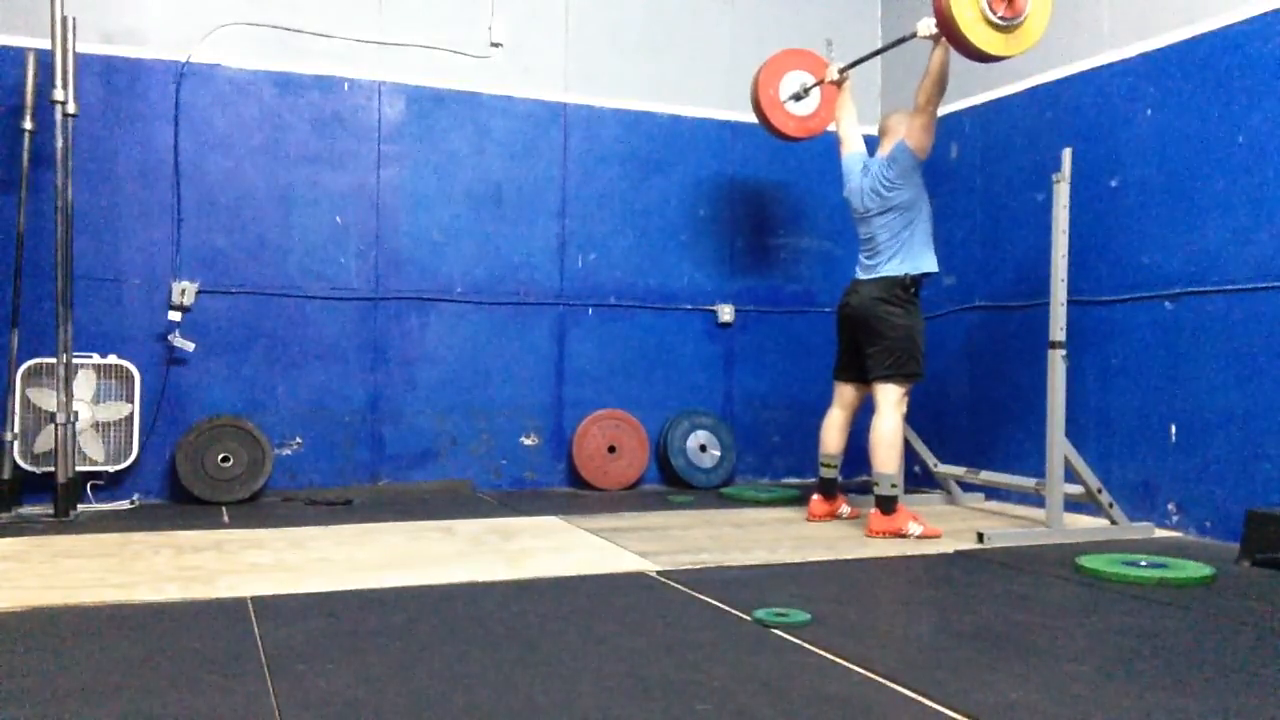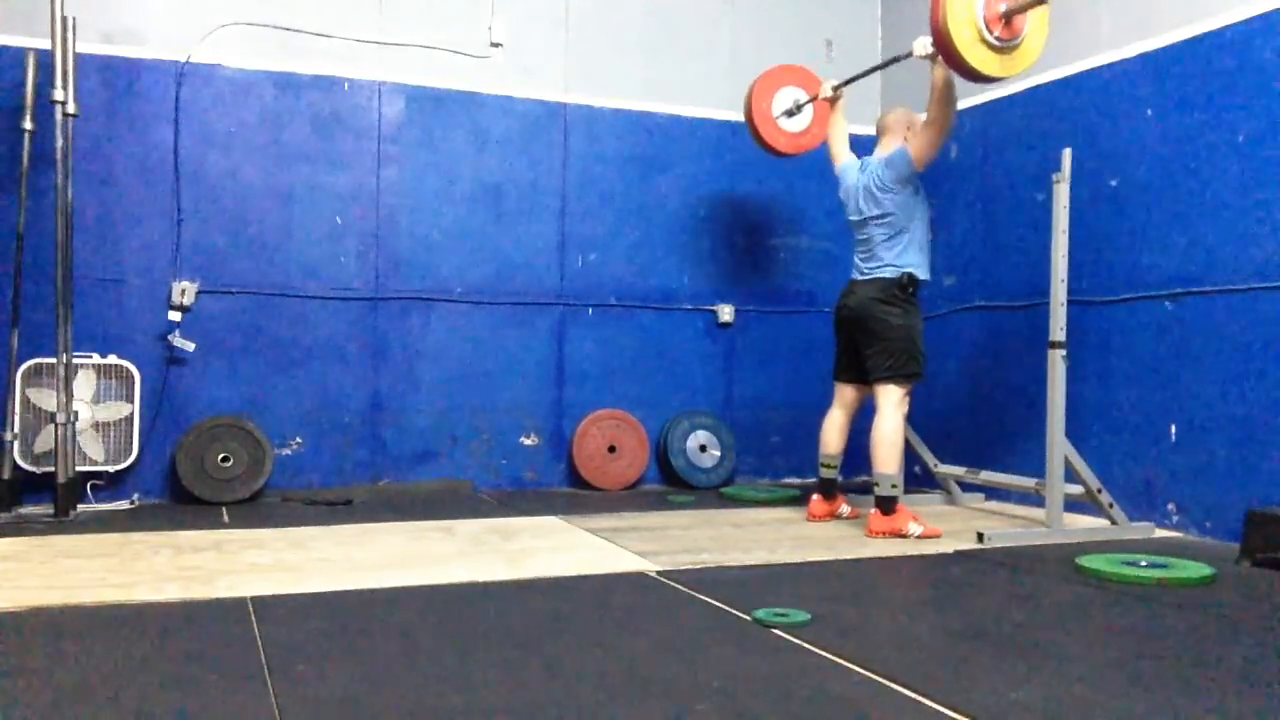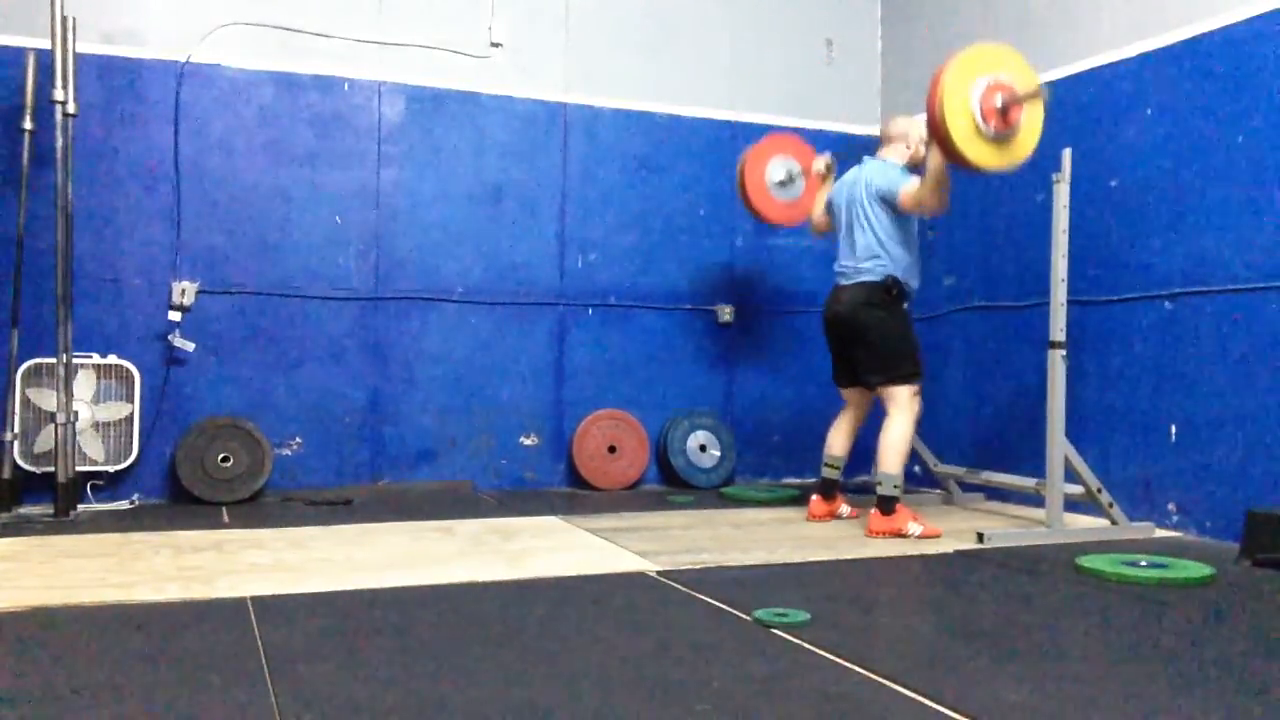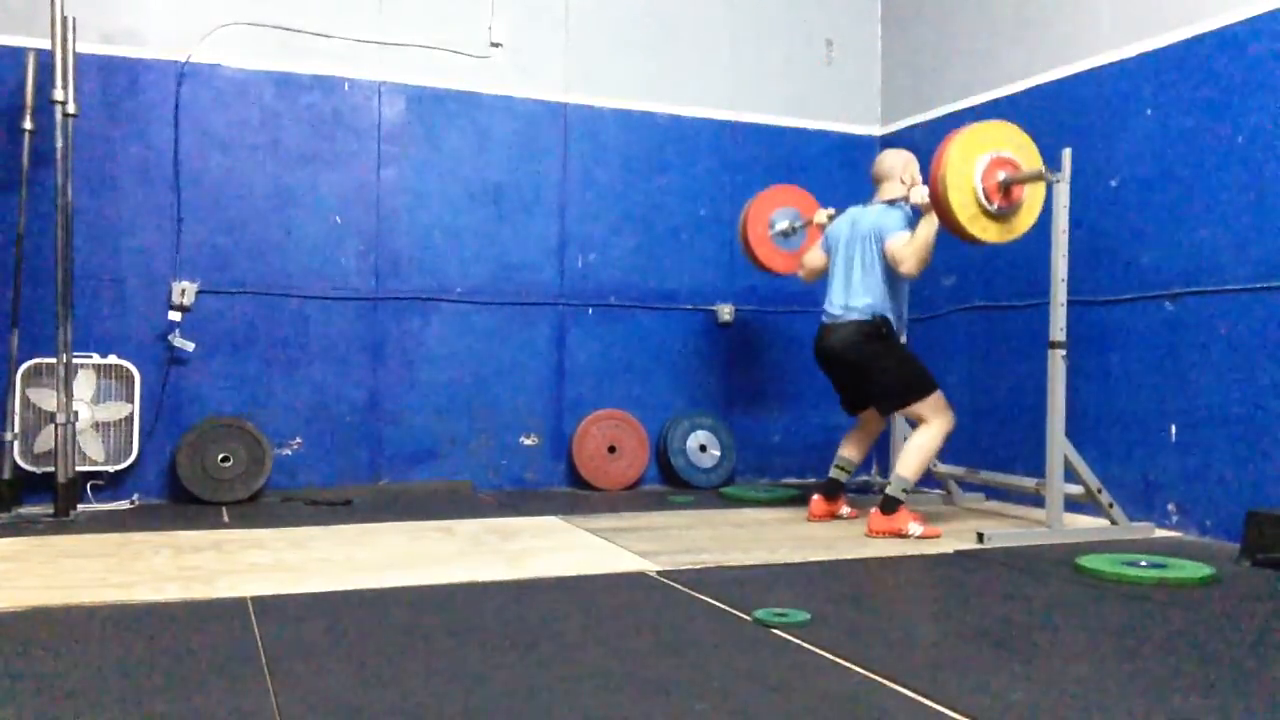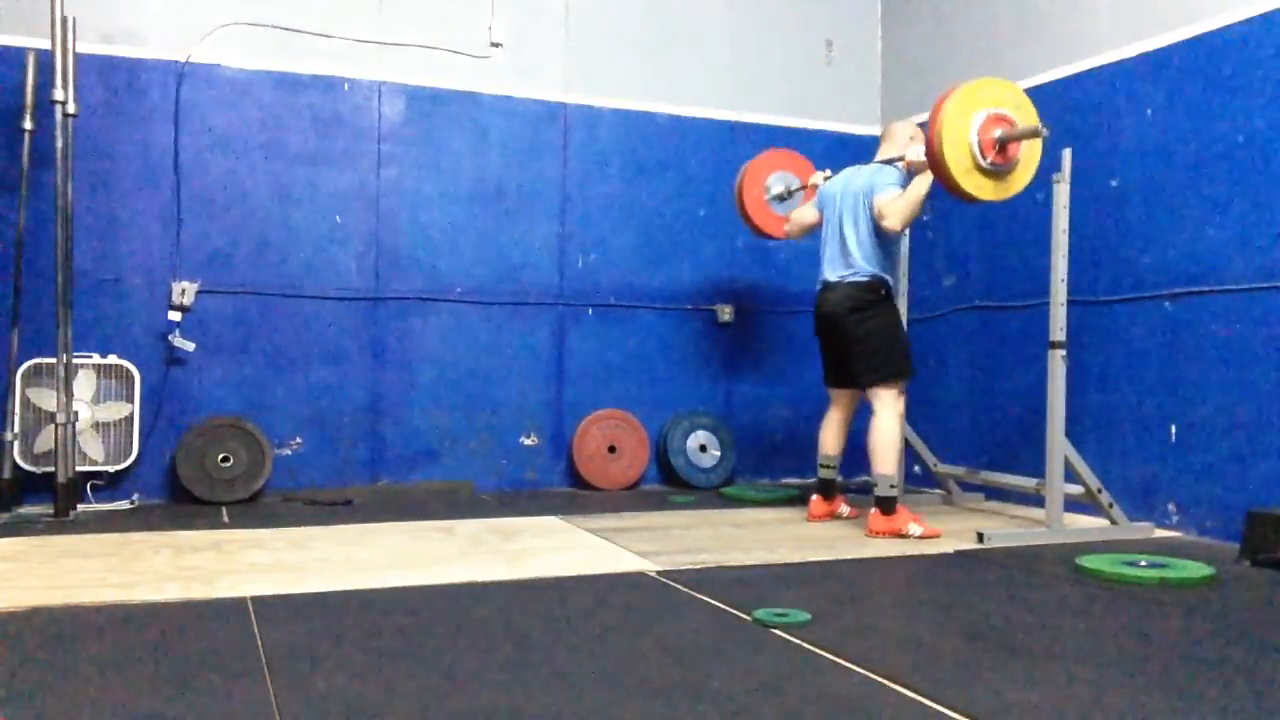
dt=0.5s
person 1, frame 1
left shoulder: (857, 171)
right shoulder: (899, 167)
left elbow: (846, 126)
right elbow: (927, 105)
left wrist: (840, 85)
right wrist: (941, 43)
left hip: (858, 296)
right hip: (890, 298)
left knee: (845, 400)
right knee: (891, 401)
left ankle: (826, 497)
right ankle: (887, 513)
person 1, frame 2
left shoulder: (853, 174)
right shoulder: (895, 168)
left elbow: (837, 143)
right elbow: (941, 123)
left wrist: (834, 103)
right wrist: (940, 61)
left hip: (855, 296)
right hip: (888, 298)
left knee: (845, 401)
right knee: (892, 403)
left ankle: (825, 497)
right ankle: (887, 513)
person 1, frame 3
left shoulder: (850, 178)
right shoulder: (888, 175)
left elbow: (819, 221)
right elbow: (932, 201)
left wrist: (824, 178)
right wrist: (938, 145)
left hip: (841, 302)
right hip: (875, 300)
left knee: (854, 405)
right knee: (903, 405)
left ankle: (825, 497)
right ankle: (887, 512)
person 1, frame 4
left shoulder: (845, 220)
right shoulder: (893, 217)
left elbow: (807, 270)
right elbow: (909, 264)
left wrist: (821, 229)
right wrist: (932, 212)
left hip: (831, 338)
right hip: (867, 335)
left knee: (870, 421)
right knee: (938, 419)
left ankle: (827, 497)
right ankle: (889, 511)
person 1, frame 5
left shoulder: (840, 179)
right shoulder: (888, 176)
left elbow: (793, 226)
right elbow: (892, 219)
left wrist: (816, 191)
right wrist: (925, 174)
left hip: (830, 299)
right hip: (865, 298)
left knee: (841, 403)
right knee: (889, 403)
left ankle: (824, 497)
right ankle: (887, 512)
